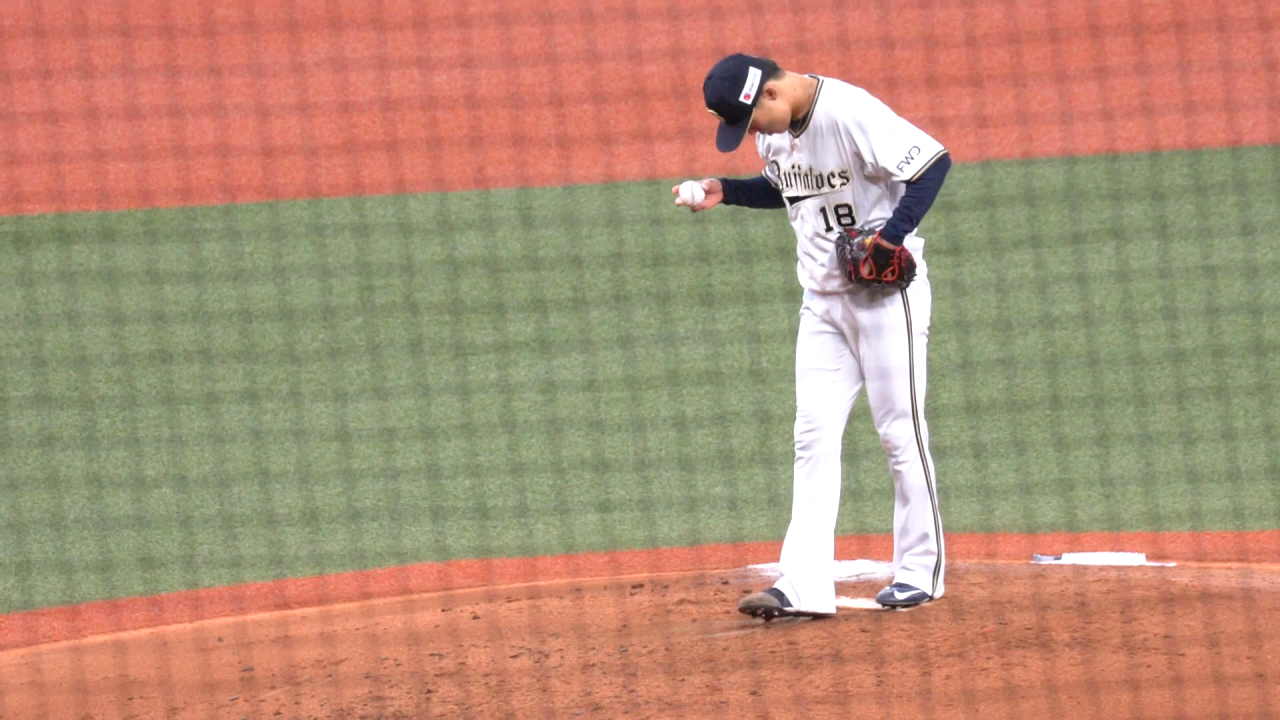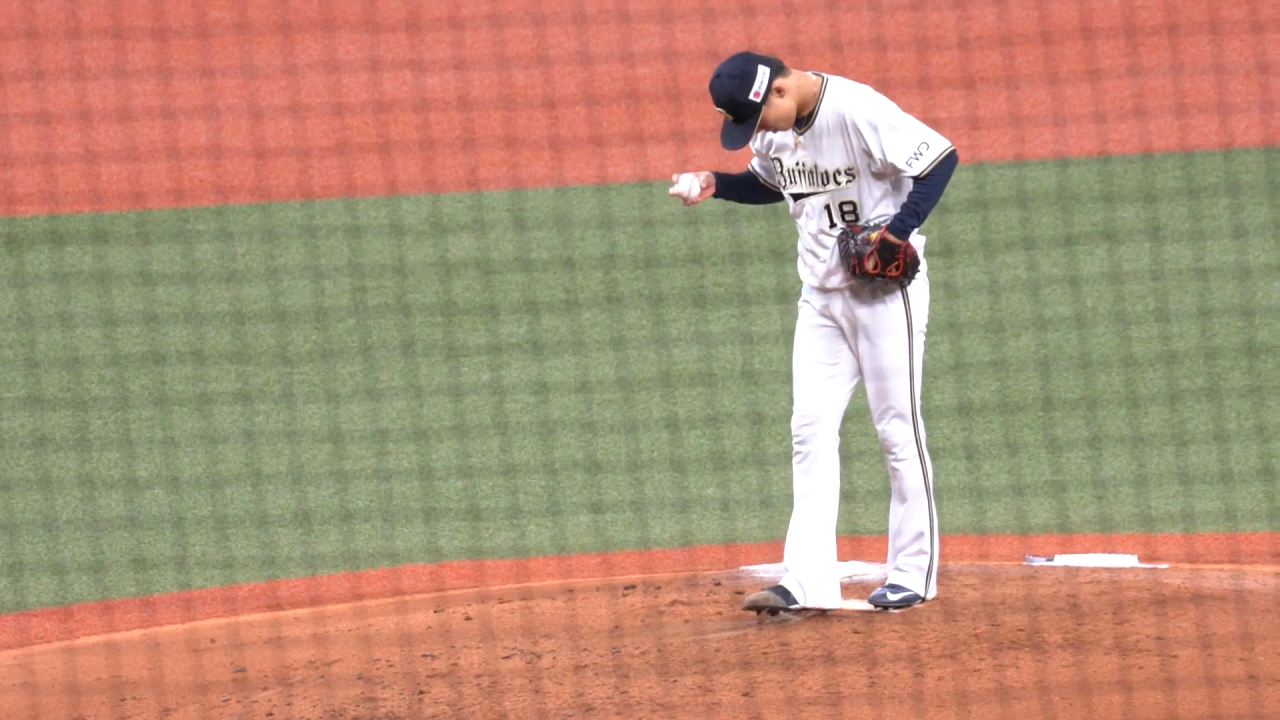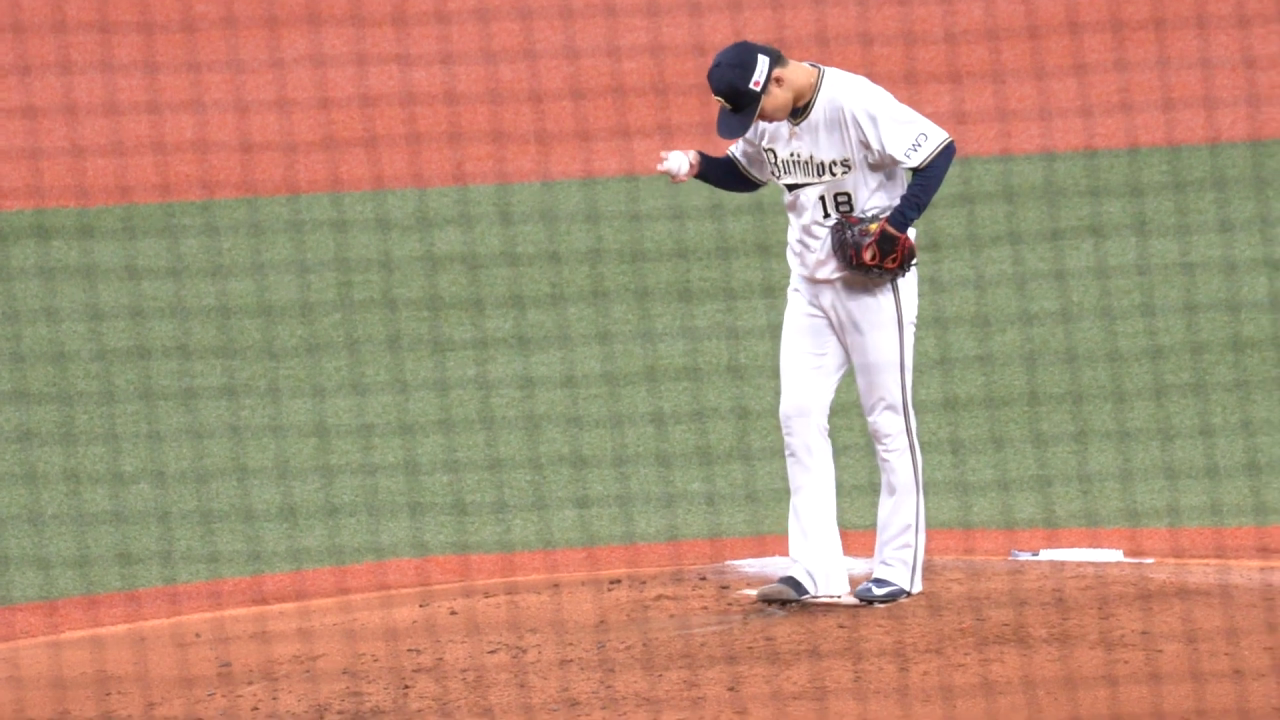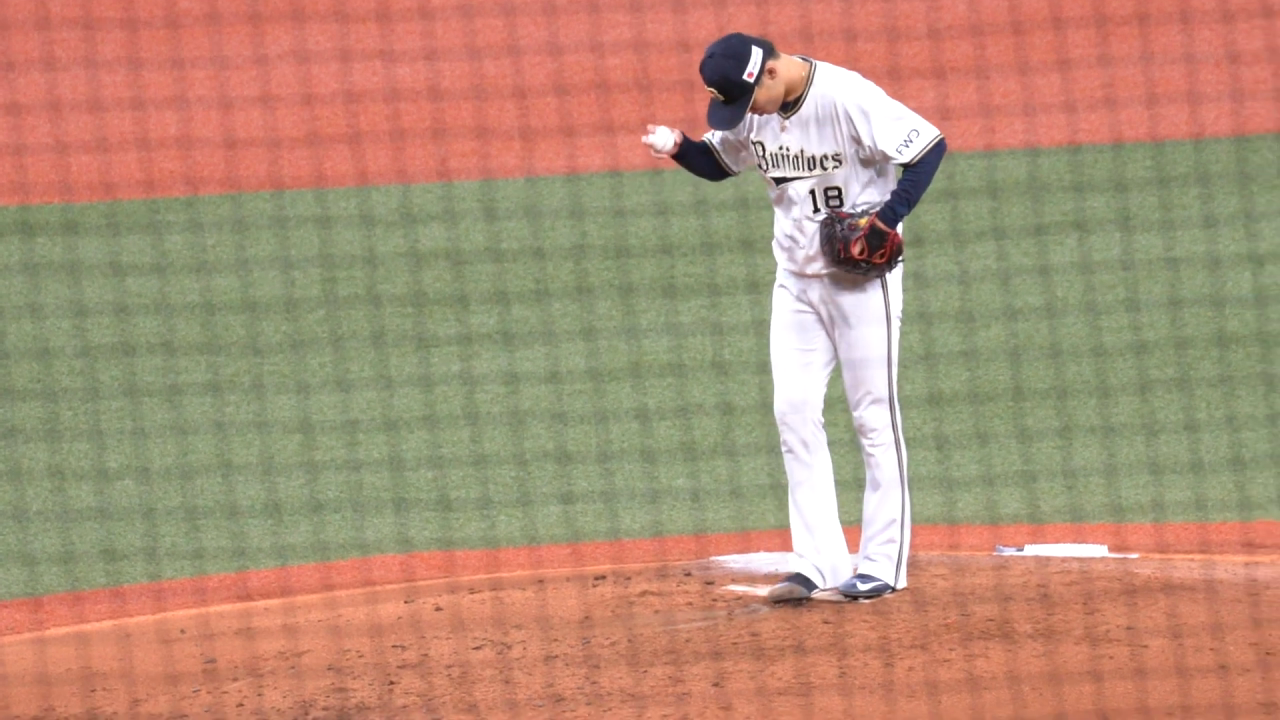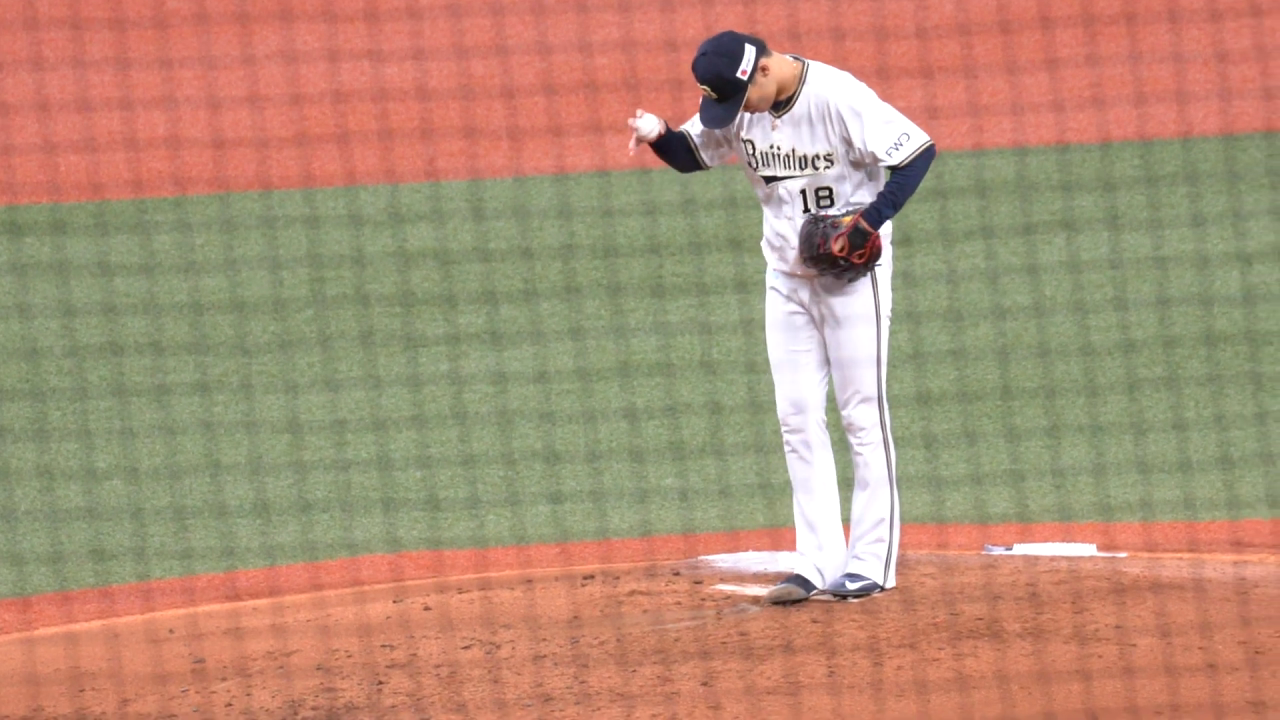
dt=0.3s
person 1, frame 1
left shoulder: (849, 112)
right shoulder: (773, 128)
left elbow: (934, 161)
left wrist: (893, 235)
right wrist: (725, 191)
left hip: (885, 291)
right hip: (822, 297)
left knee: (899, 429)
right knee: (814, 434)
left ankle: (920, 571)
right ankle: (802, 584)
person 1, frame 2
left shoulder: (857, 110)
right shoulder: (772, 127)
left elbow: (942, 157)
left wrist: (900, 229)
right wrist: (716, 185)
left hip: (885, 289)
right hip: (821, 295)
left knee: (897, 428)
right knee: (811, 430)
left ankle: (914, 572)
right ankle: (807, 581)
person 1, frame 3
left shoulder: (855, 101)
right shoulder: (762, 114)
left elbow: (939, 148)
right elbow: (747, 172)
left wrist: (898, 222)
right wrist: (699, 166)
left hip: (874, 281)
right hip: (810, 285)
left knee: (888, 421)
right knee: (799, 415)
left ankle: (898, 568)
right ankle: (814, 569)
person 1, frame 4
left shoulder: (846, 96)
right shoulder: (749, 107)
left elbow: (930, 145)
right elbow: (719, 162)
left wrist: (887, 218)
right wrist: (678, 147)
left hip: (863, 276)
right hip: (796, 280)
left knee: (873, 416)
right knee: (794, 413)
left ankle: (883, 563)
right ankle: (819, 562)
person 1, frame 5
left shoulder: (838, 96)
right shoulder: (736, 102)
left elbow: (919, 151)
right elbow: (693, 154)
left wrist: (871, 219)
right wrist: (658, 135)
left hip: (852, 274)
right hip: (787, 278)
left knee: (862, 415)
right knee: (799, 418)
left ankle: (871, 562)
right ankle: (819, 563)
